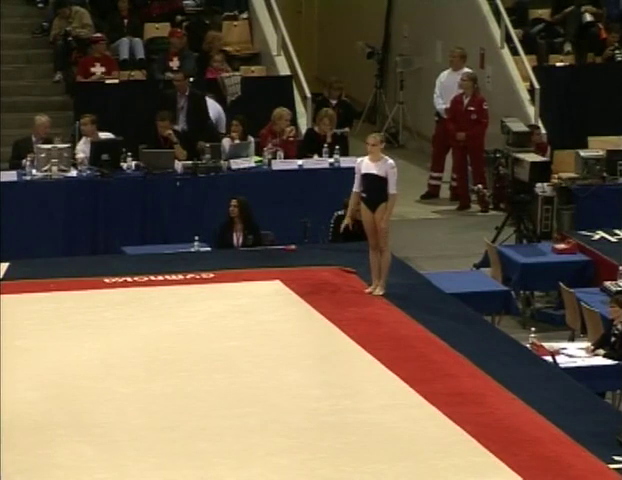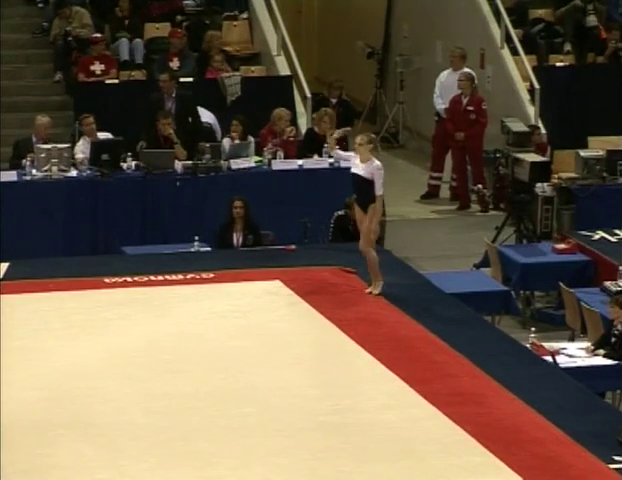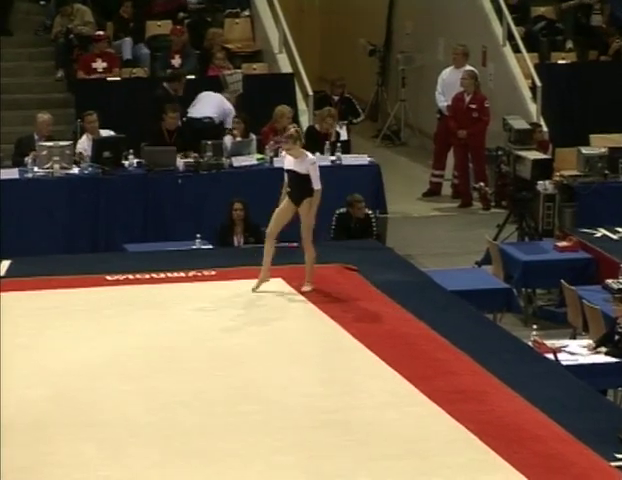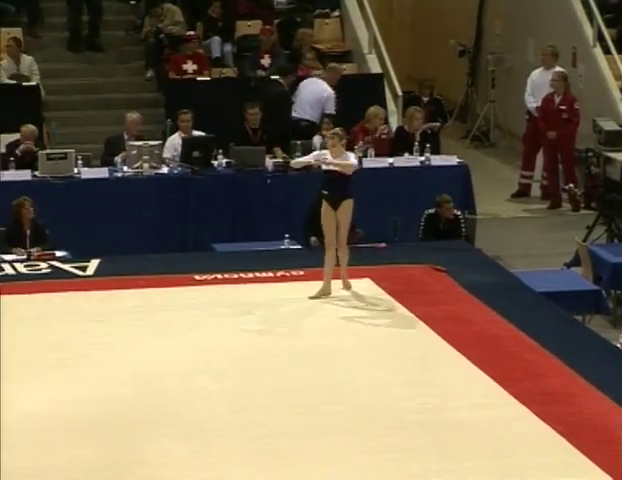
dt=1s
person 1, frame 1
left shoulder: (388, 164)
right shoulder: (361, 163)
left elbow: (392, 193)
right elbow: (356, 190)
left wrist: (386, 219)
right wrist: (348, 216)
left hip: (381, 205)
right hip: (366, 205)
left knee: (382, 246)
right knee: (372, 245)
left ankle: (382, 284)
right ankle: (374, 282)
person 1, frame 2
left shoulder: (376, 166)
right shoulder: (354, 158)
left elbow: (379, 194)
right elbow: (333, 151)
left wrist: (376, 222)
right wrist: (334, 138)
left hip: (372, 206)
right hip: (359, 205)
left knee: (365, 246)
right knee: (365, 246)
left ankle: (378, 280)
right ankle: (374, 282)
person 1, frame 3
left shoulder: (310, 160)
right shoulder: (286, 157)
left elbow: (317, 189)
left wrist: (312, 215)
right wrist: (280, 202)
left hip: (306, 200)
right hip: (290, 198)
left knee: (306, 241)
right knee: (270, 233)
left ankle: (309, 281)
right ankle: (264, 274)
person 1, frame 4
left shoulder: (348, 157)
right shoulder: (321, 155)
left elbow: (352, 167)
right elbow: (294, 163)
left wrist: (329, 162)
right wrist: (310, 162)
left hip: (344, 201)
right hip: (327, 202)
left knee: (341, 241)
right knee: (329, 243)
left ankle: (344, 277)
right ankle: (326, 286)
person 2, frame 1
right shoulder: (444, 75)
right elbow: (437, 95)
right wrist: (443, 109)
right hip: (443, 117)
right knee: (437, 152)
left ankle: (456, 189)
right ankle: (433, 188)
person 2, frame 2
left shoulder: (469, 75)
right shoulder: (443, 75)
right elbow: (436, 95)
right wrist: (443, 109)
right hip: (442, 117)
right knee: (437, 153)
right ankle: (433, 188)
person 2, frame 3
right shoulder: (446, 72)
right elbow: (439, 92)
right wrist: (445, 106)
right hip: (445, 114)
right knee: (439, 150)
left ankle: (458, 187)
right ankle: (435, 186)
person 2, frame 4
right shoulder: (535, 73)
right elbow: (528, 94)
right wrist: (535, 107)
right hip: (534, 116)
right knee: (528, 152)
left ankle: (547, 188)
right ankle: (524, 187)
person 3, frame 1
left shoulder: (480, 101)
right shoulder: (456, 100)
left elbow: (483, 123)
right elbow: (450, 120)
left wrist: (467, 134)
right wrist: (455, 133)
left hip: (475, 142)
right hip: (457, 141)
left knee: (478, 170)
right knee: (460, 170)
left ankle: (483, 202)
right ankle: (464, 201)
person 3, frame 2
left shoulder: (478, 101)
right shoulder: (454, 100)
left elbow: (482, 123)
right elbow: (449, 120)
left wrist: (466, 134)
right wrist: (454, 133)
left hip: (473, 142)
right hip: (456, 142)
left knee: (477, 170)
right knee: (459, 170)
left ankle: (483, 202)
right ankle: (464, 201)
person 3, frame 3
left shoulder: (481, 99)
right shoulder: (457, 98)
left elbow: (485, 121)
right elbow: (451, 118)
left wrist: (468, 132)
right wrist: (456, 131)
left hip: (476, 139)
right hip: (458, 139)
left knee: (479, 168)
right knee: (461, 168)
left ankle: (485, 199)
right ankle: (466, 198)
person 3, frame 4
left shoulder: (571, 100)
right shoulder: (547, 99)
left elbow: (575, 122)
right elbow: (541, 119)
left wrist: (558, 133)
right wrist: (546, 132)
left hip: (565, 140)
right hip: (548, 140)
left knee: (569, 169)
right knee: (551, 169)
left ankle: (574, 201)
right ankle: (555, 200)
